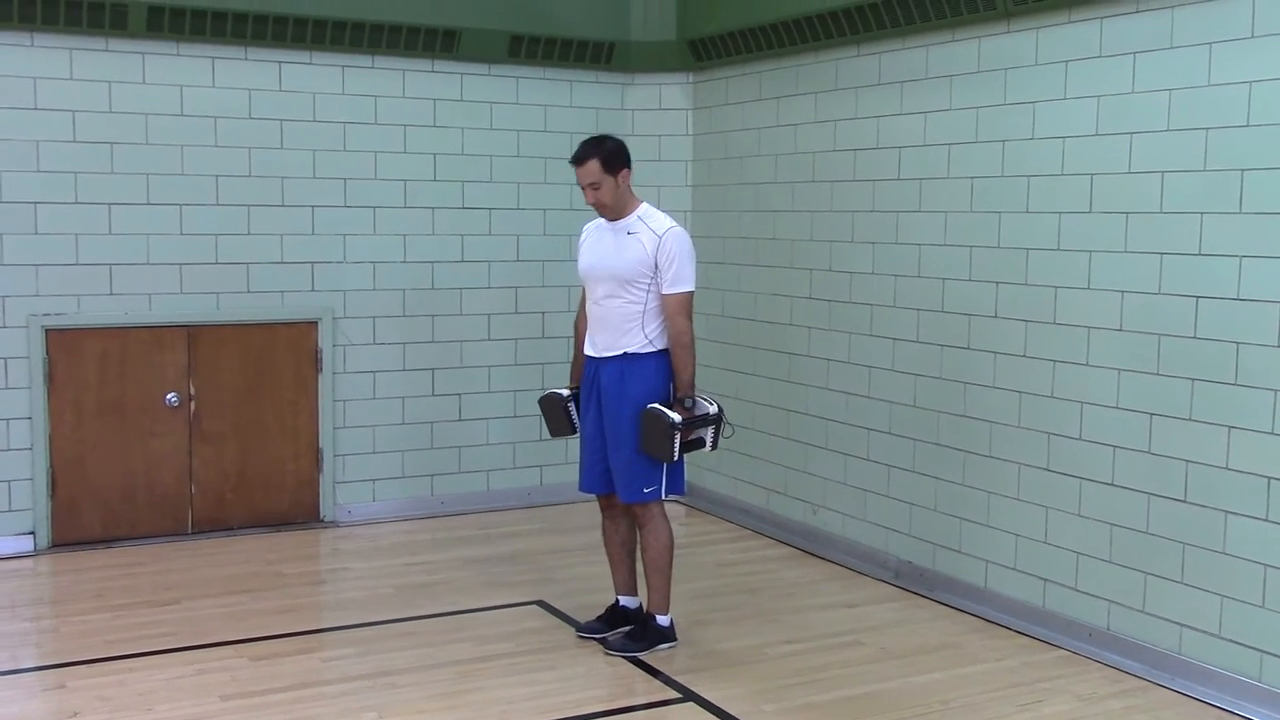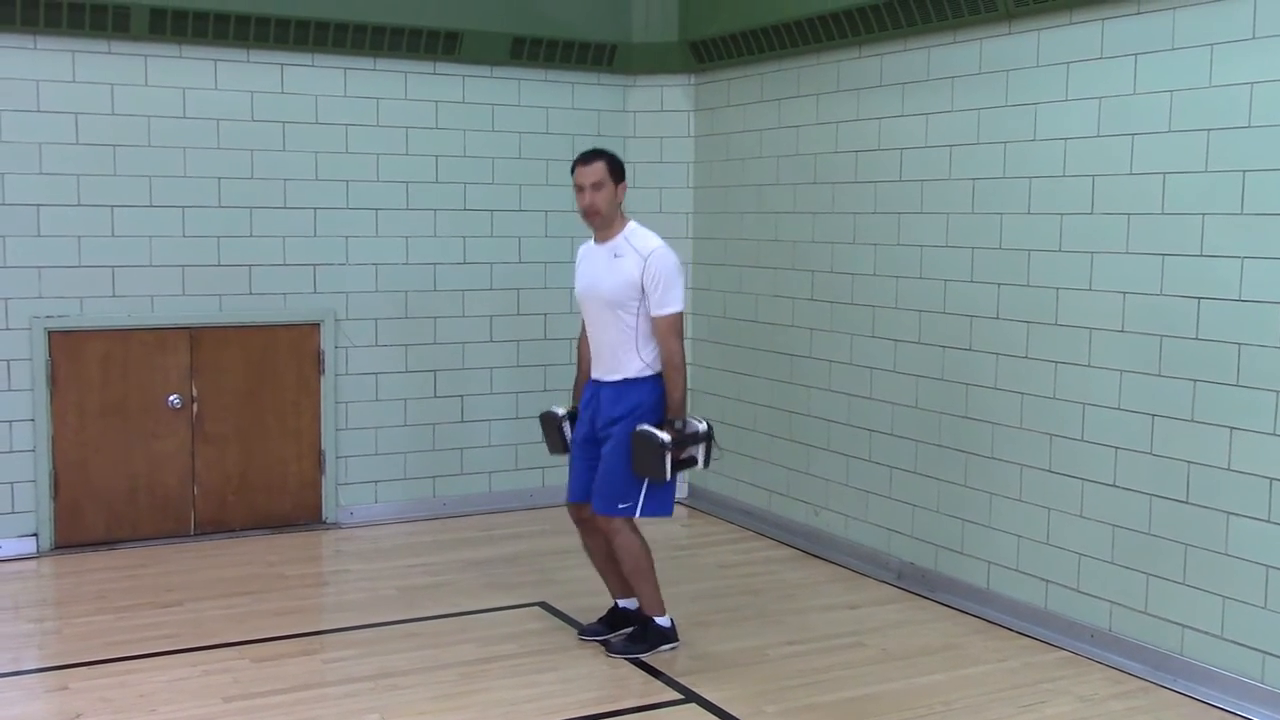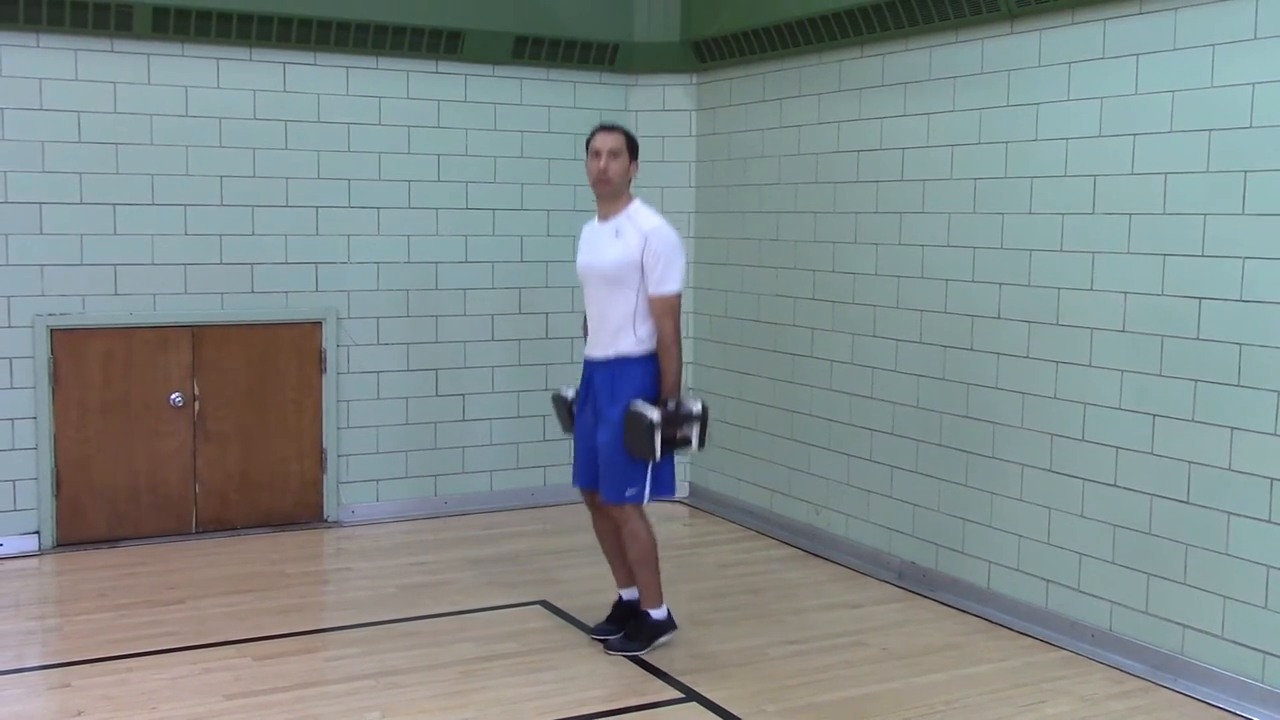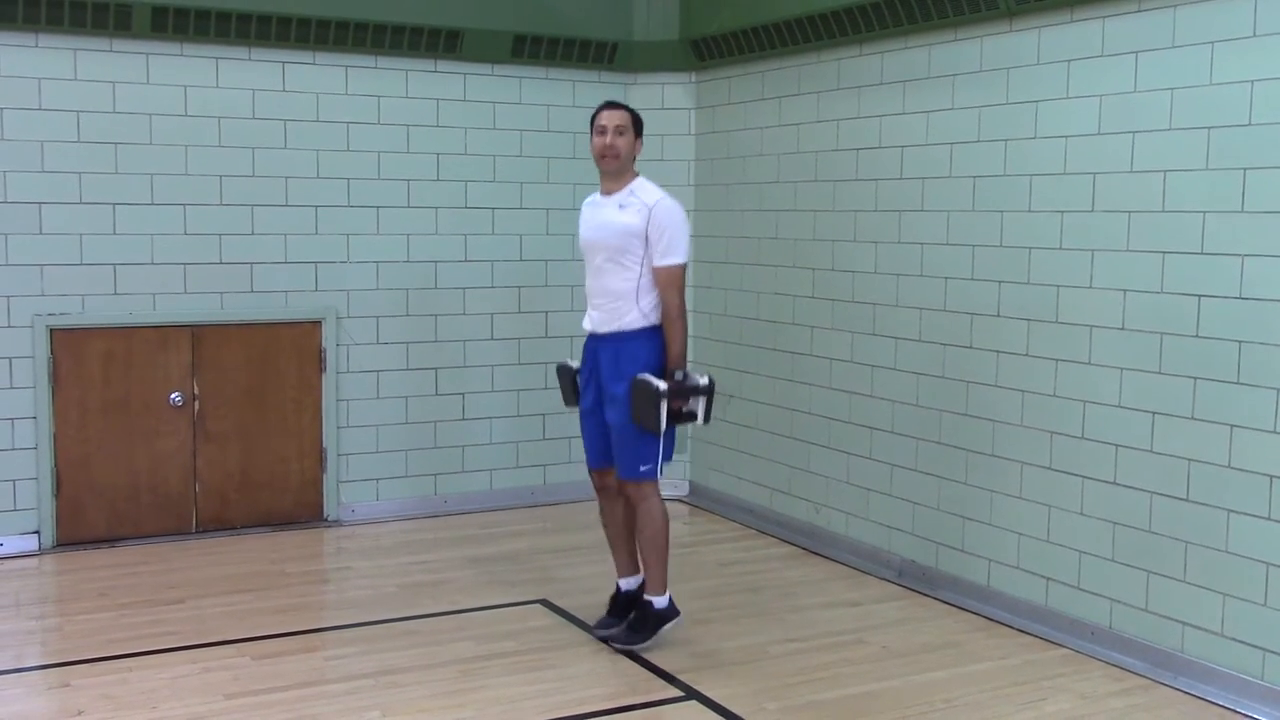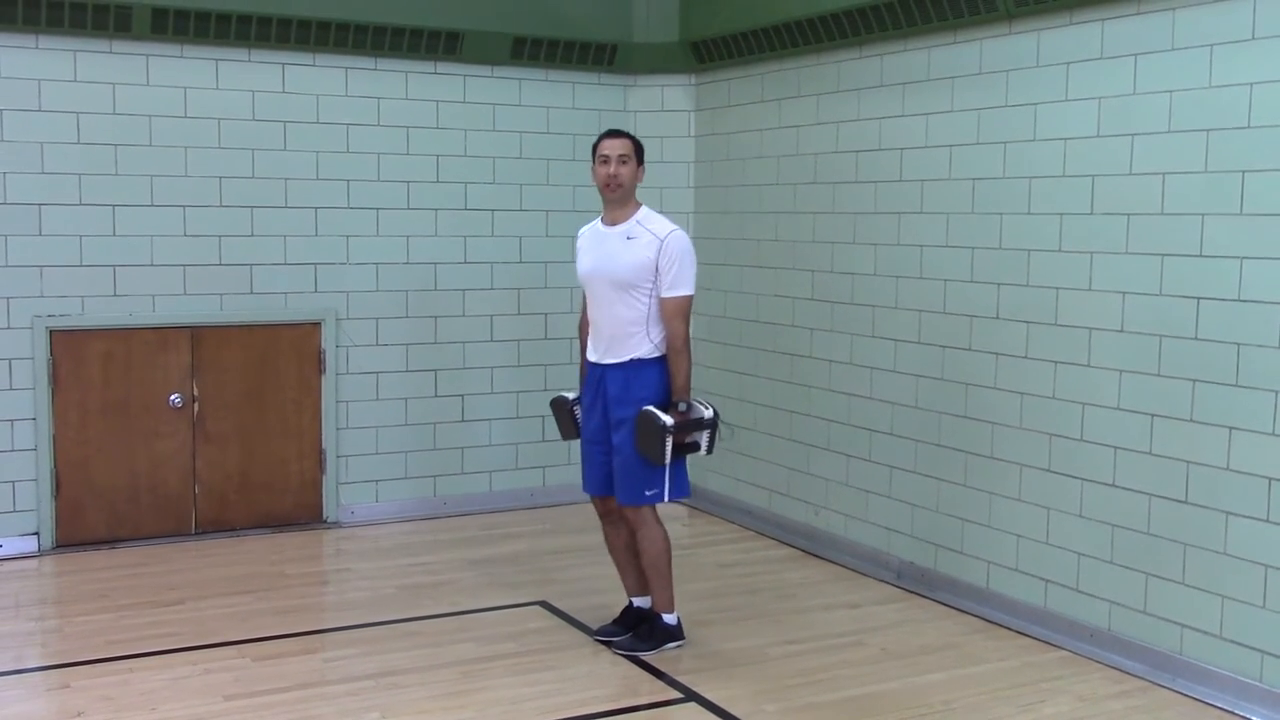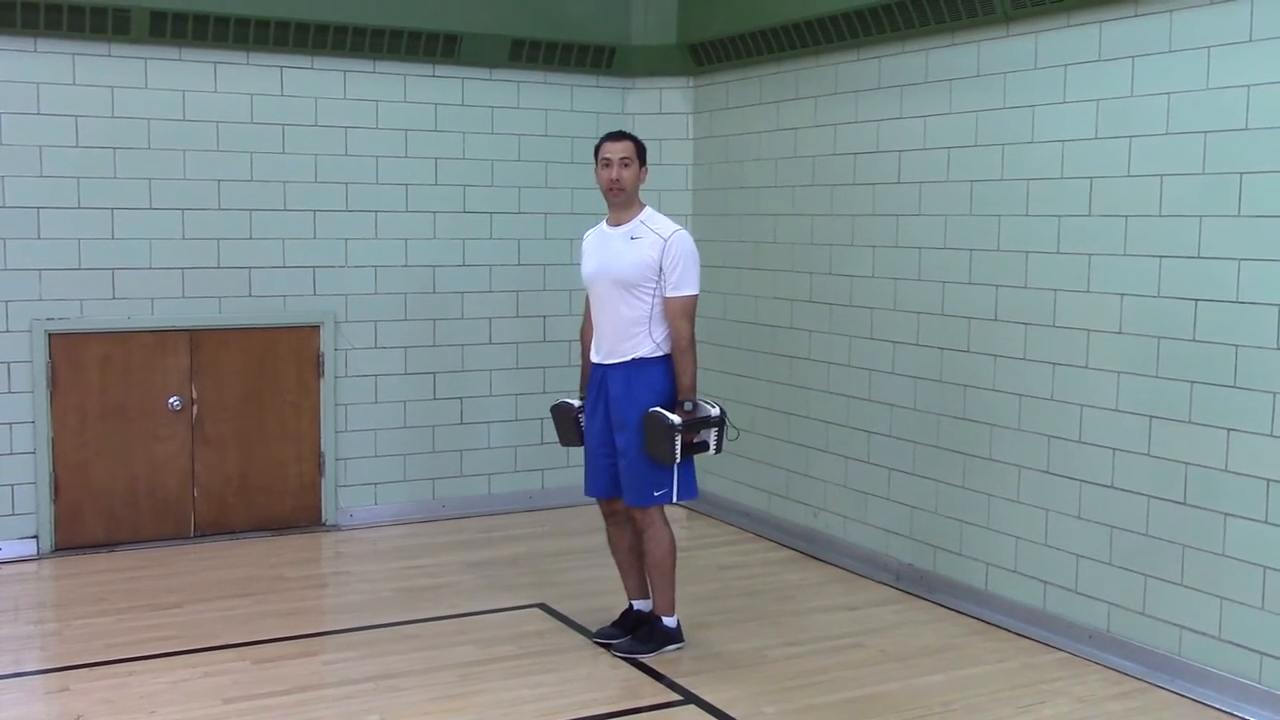
dt=0.5s
person 1, frame 1
left shoulder: (664, 236)
right shoulder: (591, 234)
left elbow: (679, 325)
left wrist: (684, 399)
right wrist: (575, 379)
left hip: (640, 375)
right hip: (597, 375)
left knee: (644, 504)
right knee: (610, 499)
left ankle: (659, 621)
right ankle: (625, 605)
person 1, frame 2
left shoulder: (652, 255)
right shoulder: (586, 254)
left elbow: (671, 346)
left wrist: (676, 422)
right wrist: (578, 400)
left hip: (638, 398)
right hip: (599, 395)
left knee: (612, 518)
right knee: (583, 512)
left ankle: (658, 622)
right ankle: (626, 606)
person 1, frame 3
left shoulder: (653, 232)
right shoulder: (590, 232)
left elbow: (666, 324)
left wrist: (668, 400)
left hip: (633, 376)
right hip: (595, 373)
left knee: (623, 504)
right knee: (596, 497)
left ankle: (655, 614)
right ankle: (629, 598)
person 1, frame 4
left shoulder: (657, 206)
right shoulder: (590, 207)
left elbow: (672, 298)
left wrist: (674, 372)
left hip: (638, 351)
right hip: (596, 350)
left knee: (637, 482)
right knee: (605, 478)
left ankle: (658, 601)
right ankle: (628, 589)
person 1, frame 5
left shoulder: (665, 239)
right shoulder: (587, 238)
left elbow: (677, 331)
left wrist: (680, 405)
right wrist: (584, 385)
left hip: (643, 381)
right hip: (600, 380)
left knee: (637, 507)
right knee: (607, 503)
left ankle: (667, 620)
right ankle: (639, 606)
person 1, frame 6
left shoulder: (669, 238)
right shoulder: (592, 240)
left elbow: (682, 330)
left wrist: (686, 403)
right wrist: (584, 389)
left hip: (646, 380)
right hip: (602, 381)
left knee: (645, 508)
right knee: (612, 505)
left ankle: (666, 623)
right ankle: (638, 609)
